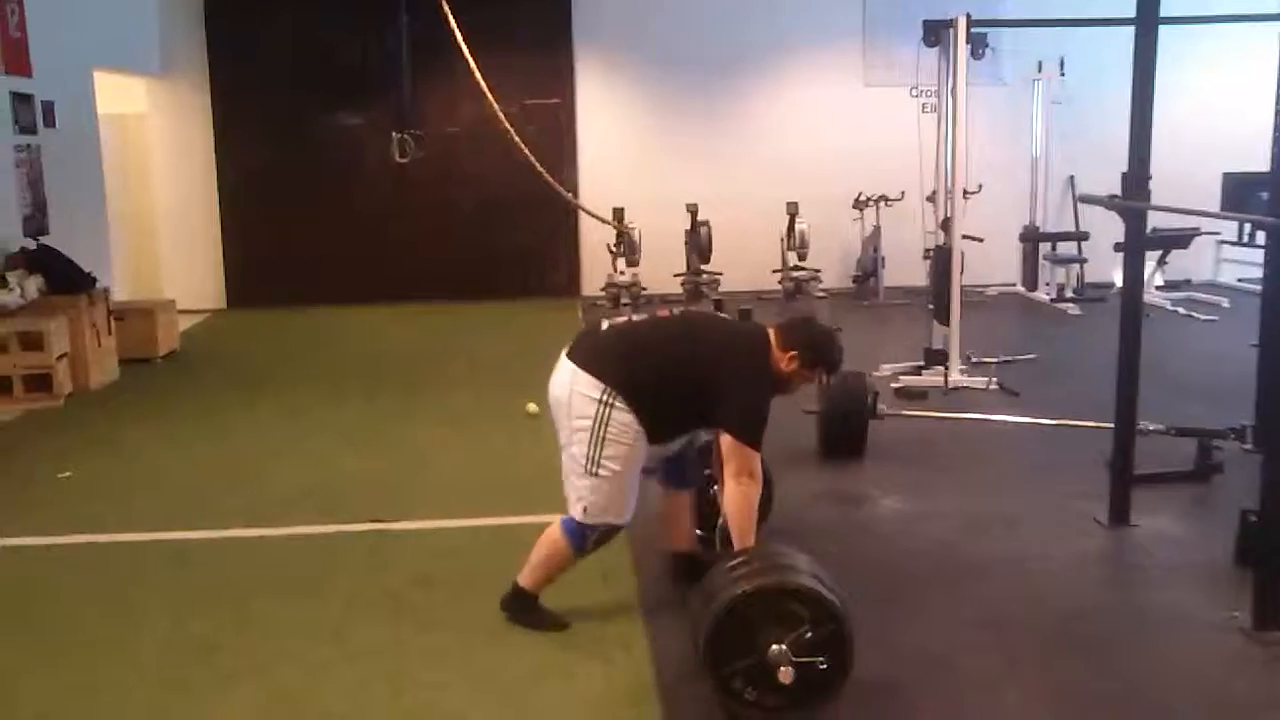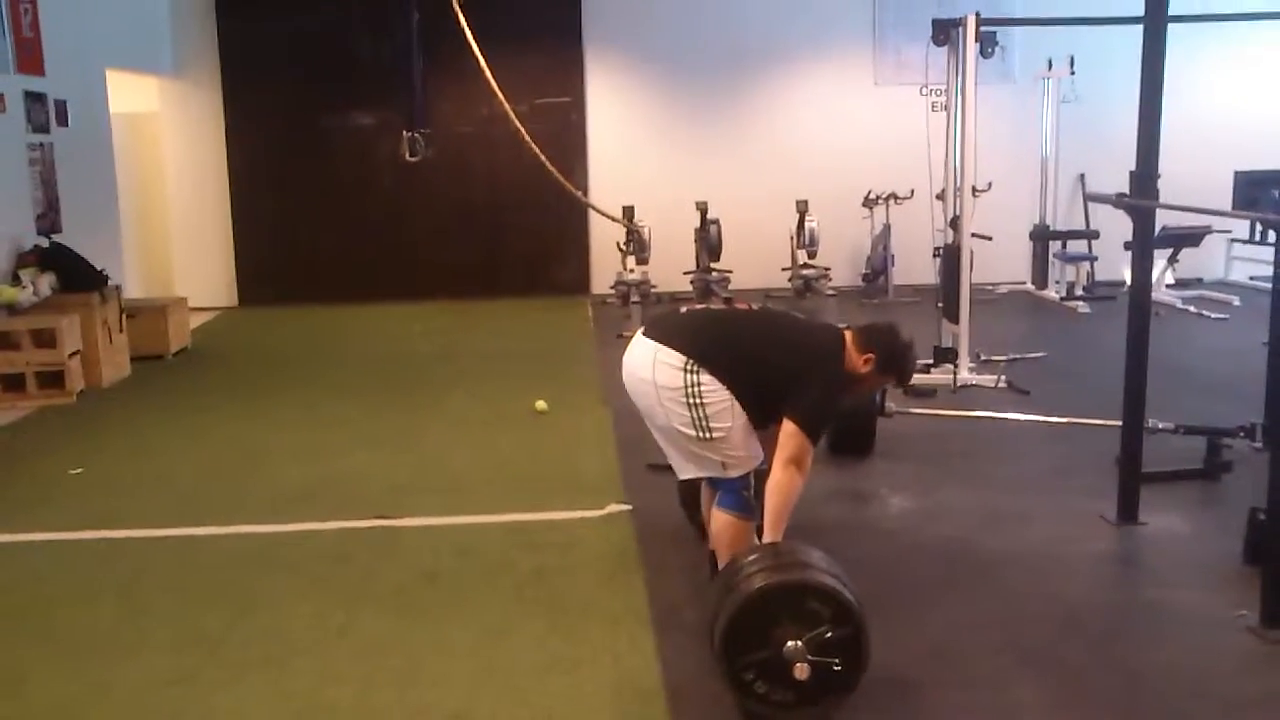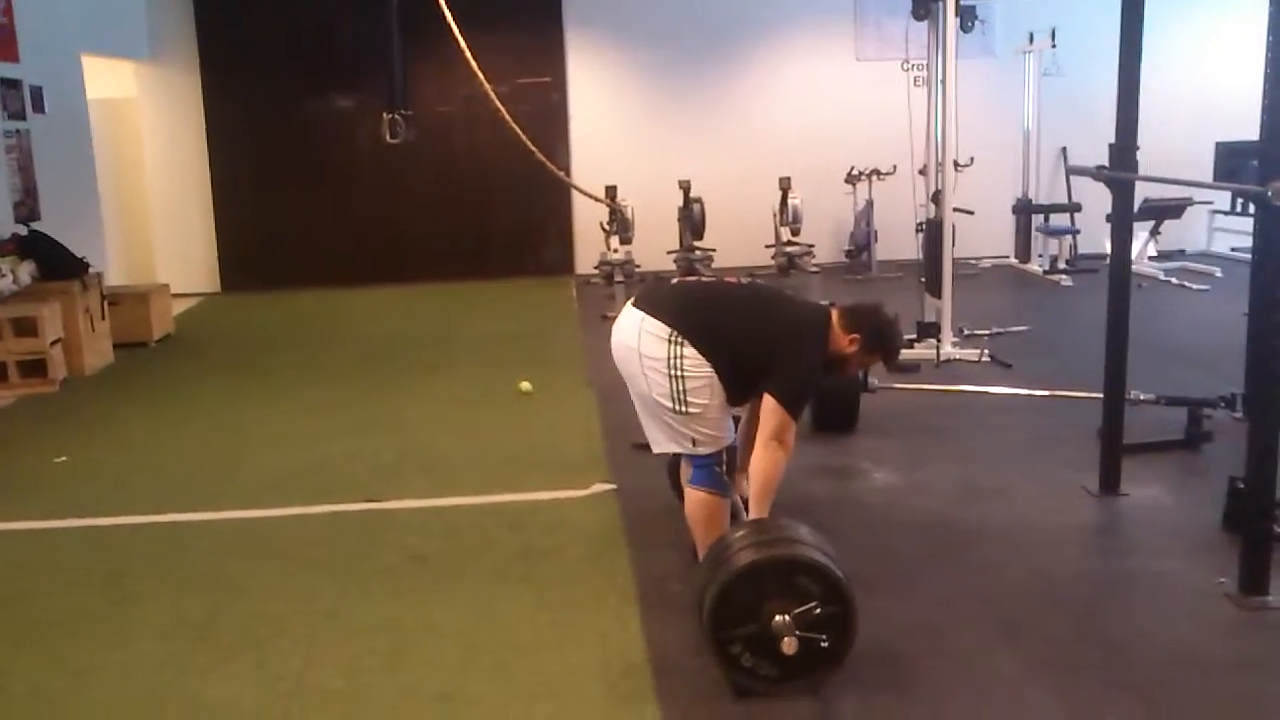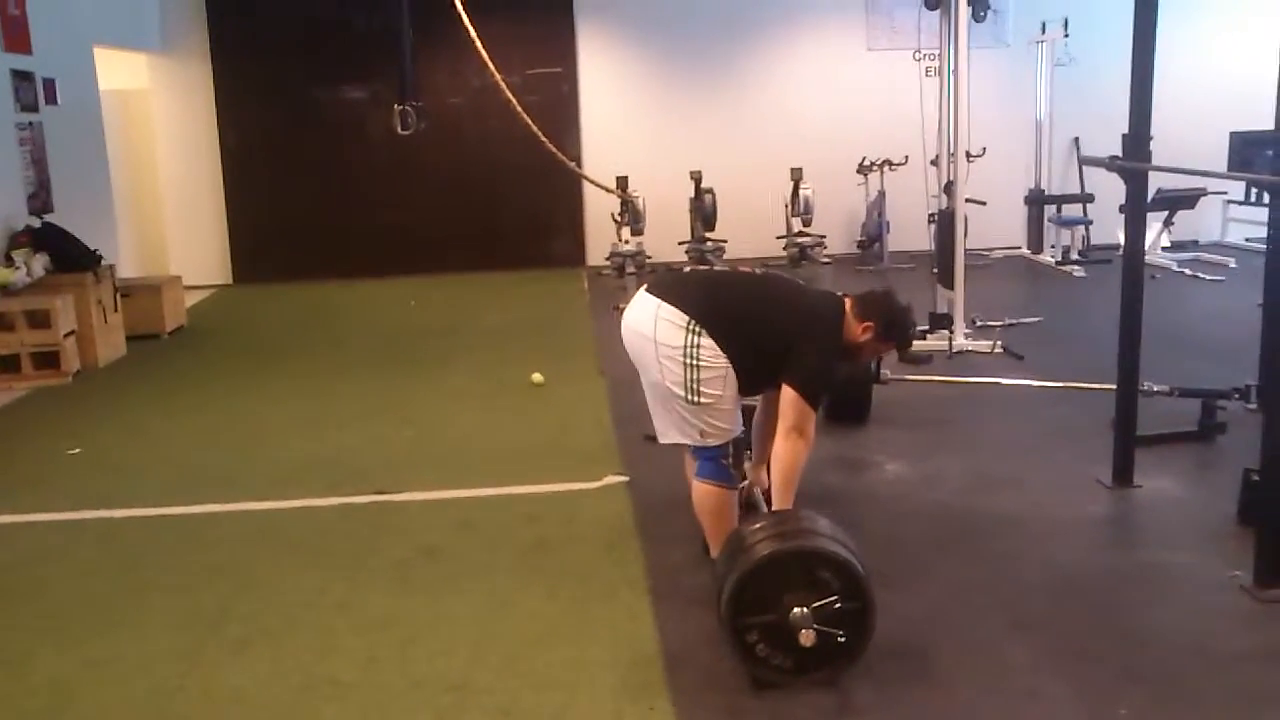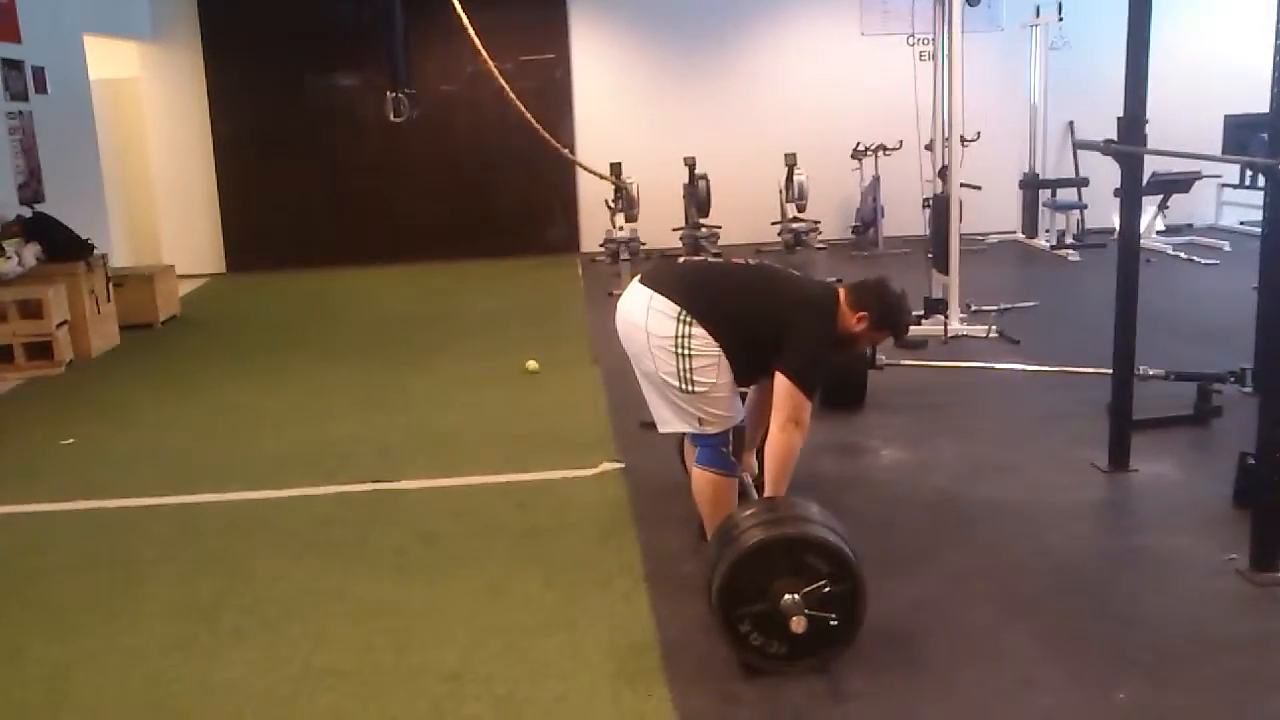
dt=1s
person 1, frame 1
left shoulder: (746, 345)
right shoulder: (749, 373)
right elbow: (742, 475)
left hip: (592, 368)
right hip: (596, 389)
left knee: (678, 457)
right knee: (601, 516)
left ankle: (686, 560)
right ankle: (521, 597)
person 1, frame 2
left shoulder: (813, 345)
right shoulder: (826, 370)
left elbow: (772, 418)
right elbow: (790, 464)
right hip: (675, 365)
left knee: (717, 468)
right knee: (736, 479)
left ankle: (722, 565)
person 1, frame 3
left shoulder: (800, 326)
right shoulder: (805, 346)
left elbow: (757, 407)
right elbow: (773, 441)
left wrist: (740, 475)
left hip: (639, 321)
right hip: (662, 335)
left knee: (698, 447)
right knee: (709, 458)
left ankle: (706, 547)
person 1, frame 4
left shoulder: (813, 315)
right shoulder: (821, 336)
left elbow: (774, 395)
right elbow: (794, 432)
left wrist: (757, 466)
right hip: (677, 323)
left knee: (703, 436)
right knee: (716, 449)
left ankle: (717, 535)
person 1, frame 5
left shoulder: (807, 303)
right shoulder: (815, 324)
left elbow: (767, 384)
right elbow: (789, 423)
left wrist: (747, 453)
right hip: (668, 316)
left knee: (703, 425)
right knee: (718, 437)
left ankle: (712, 519)
